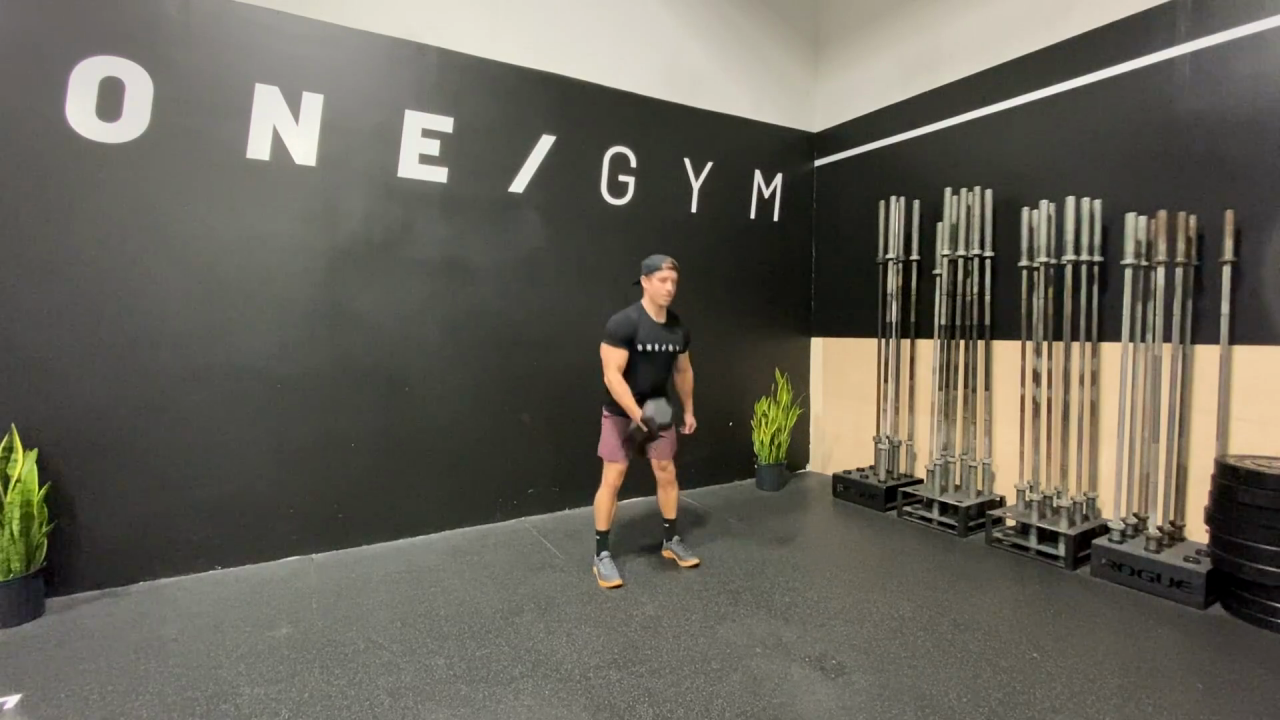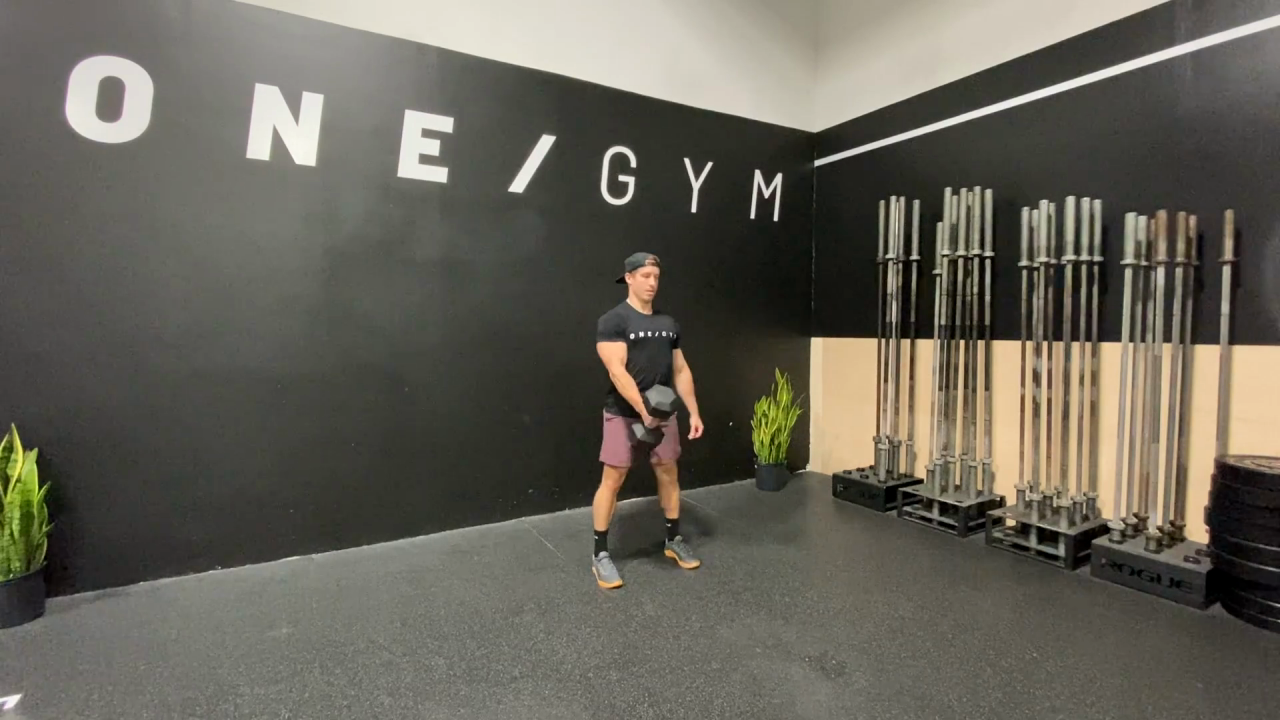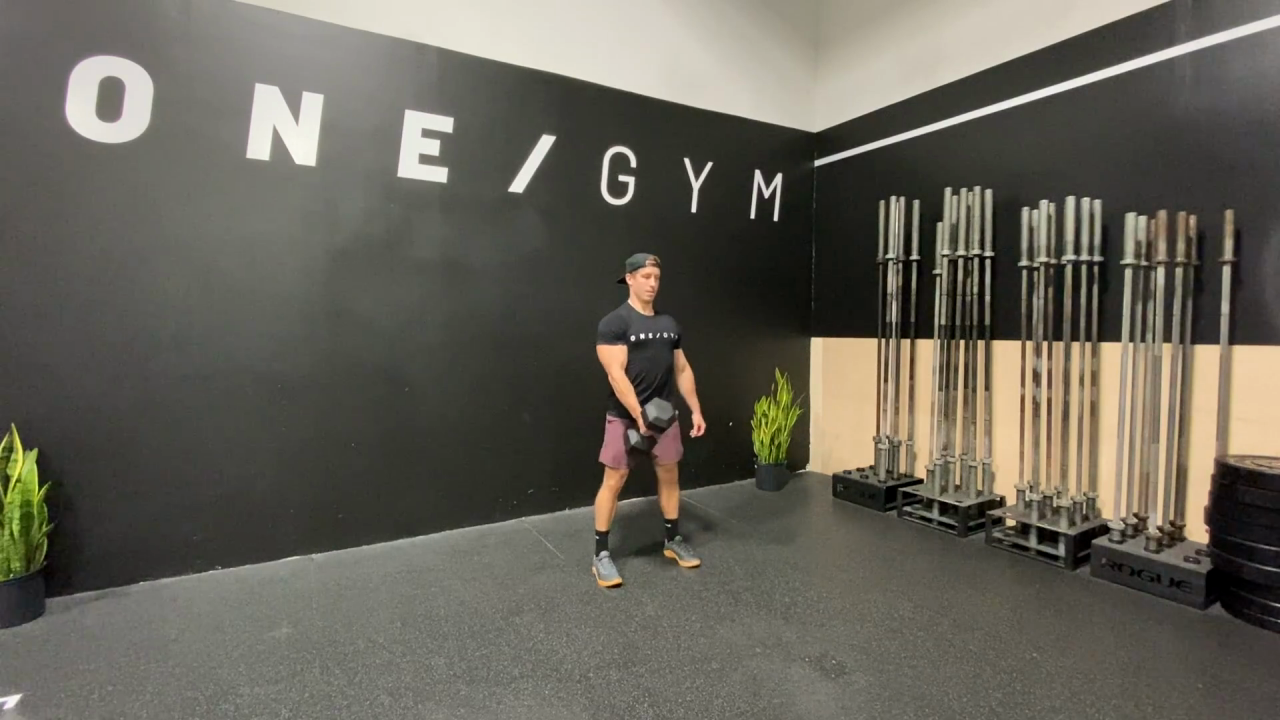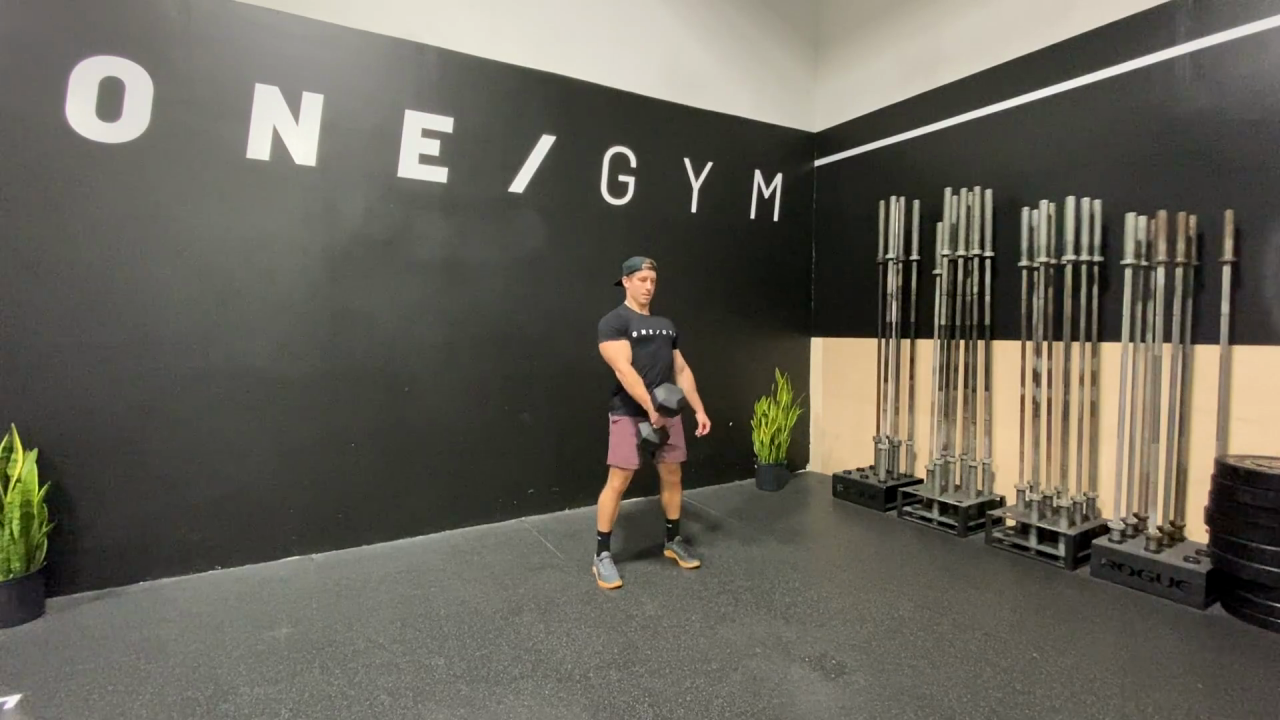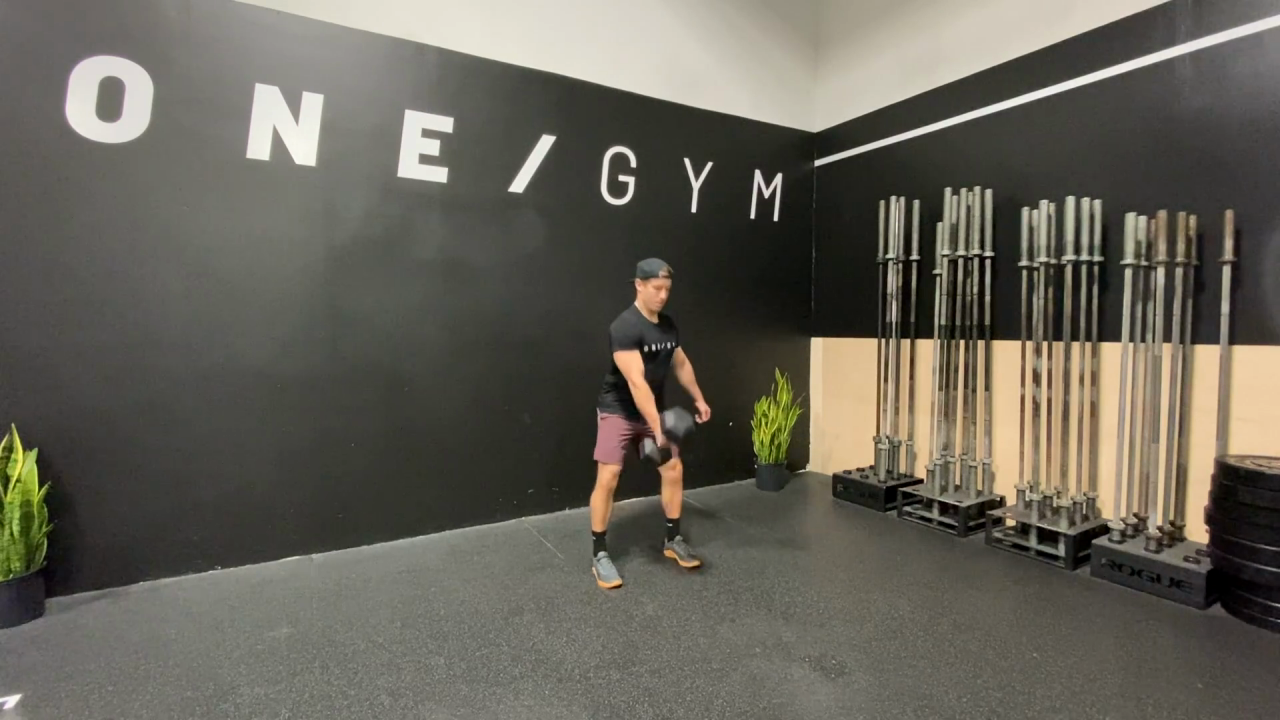
dt=0.3s
person 1, frame 1
left shoulder: (679, 328)
right shoulder: (624, 322)
left elbow: (683, 371)
right elbow: (612, 375)
left wrist: (688, 410)
right wrist: (637, 415)
right hip: (619, 411)
left knee: (667, 474)
right knee: (612, 479)
left ankle: (671, 540)
right ankle: (602, 554)
person 1, frame 2
left shoulder: (668, 323)
right shoulder: (613, 321)
left elbow: (680, 370)
right elbow: (617, 371)
left wrist: (694, 412)
right wrist: (643, 410)
right hip: (624, 415)
left knee: (669, 476)
right knee: (613, 480)
left ankle: (673, 540)
right ankle: (600, 554)
person 1, frame 3
left shoulder: (669, 323)
right shoulder: (614, 323)
left elbow: (682, 370)
right elbow: (616, 375)
left wrist: (696, 410)
right wrist: (640, 417)
right hip: (625, 416)
left knee: (669, 476)
right knee: (614, 482)
left ankle: (672, 540)
right ankle: (601, 554)
person 1, frame 4
left shoulder: (665, 324)
right shoulder: (614, 322)
left elbow: (681, 369)
right elbow: (623, 369)
left wrist: (699, 409)
right wrist: (651, 408)
left hip: (667, 413)
right hip: (629, 415)
left knee: (672, 477)
right knee: (618, 482)
left ankle: (673, 540)
right ankle: (602, 555)
person 1, frame 5
left shoulder: (668, 325)
right shoulder: (625, 327)
left elbow: (681, 363)
right elbow: (636, 382)
left wrist: (698, 398)
right wrist: (657, 428)
left hip: (655, 413)
right hip: (618, 412)
left knee: (673, 472)
right knee: (607, 481)
left ankle: (673, 540)
right ankle: (599, 555)
